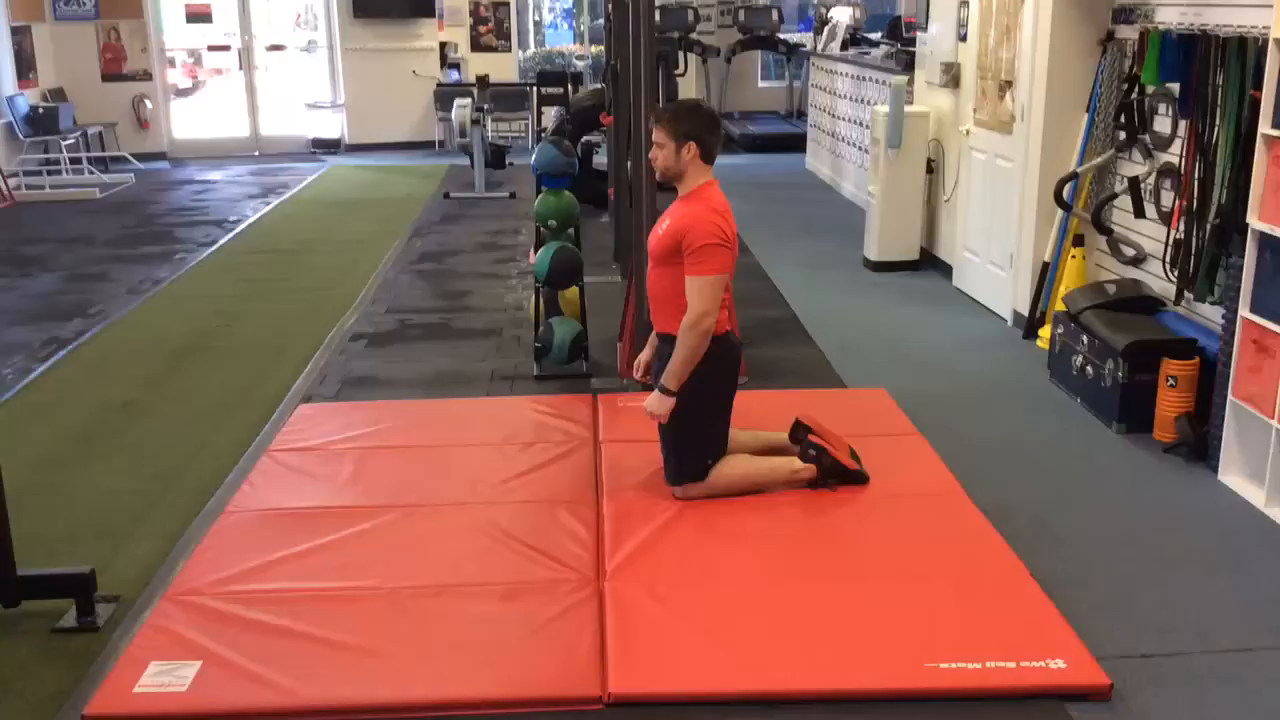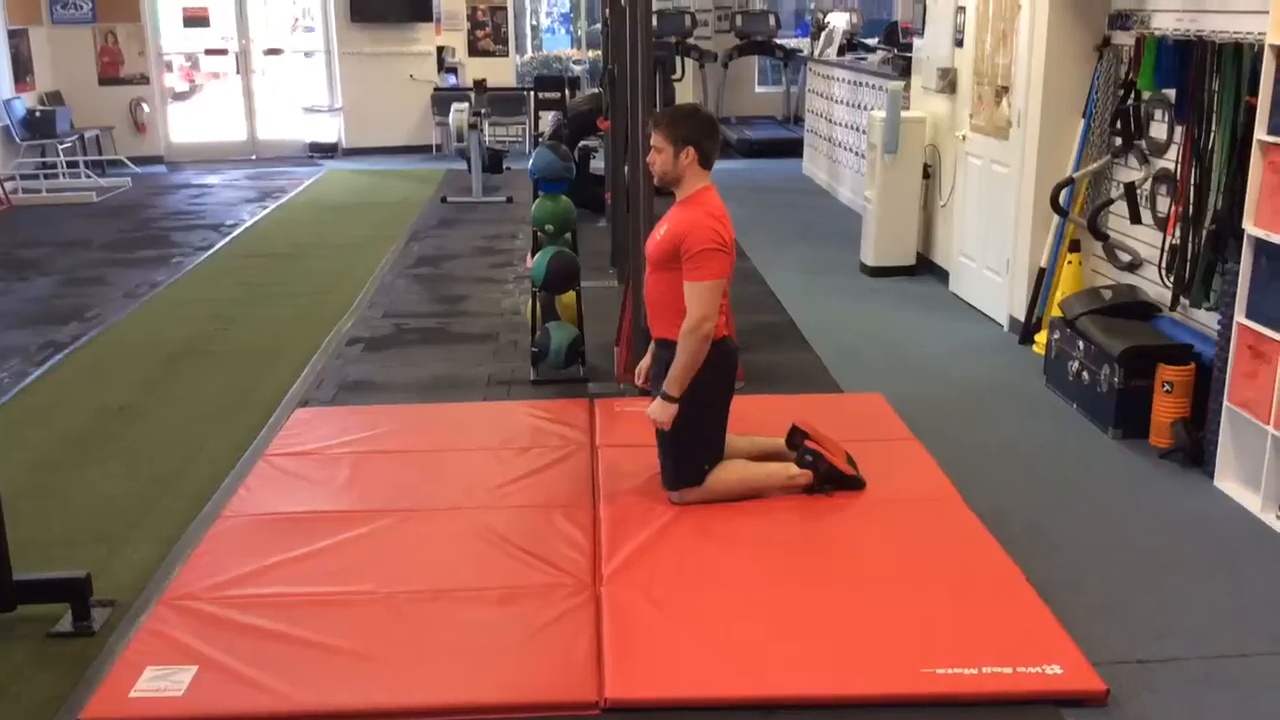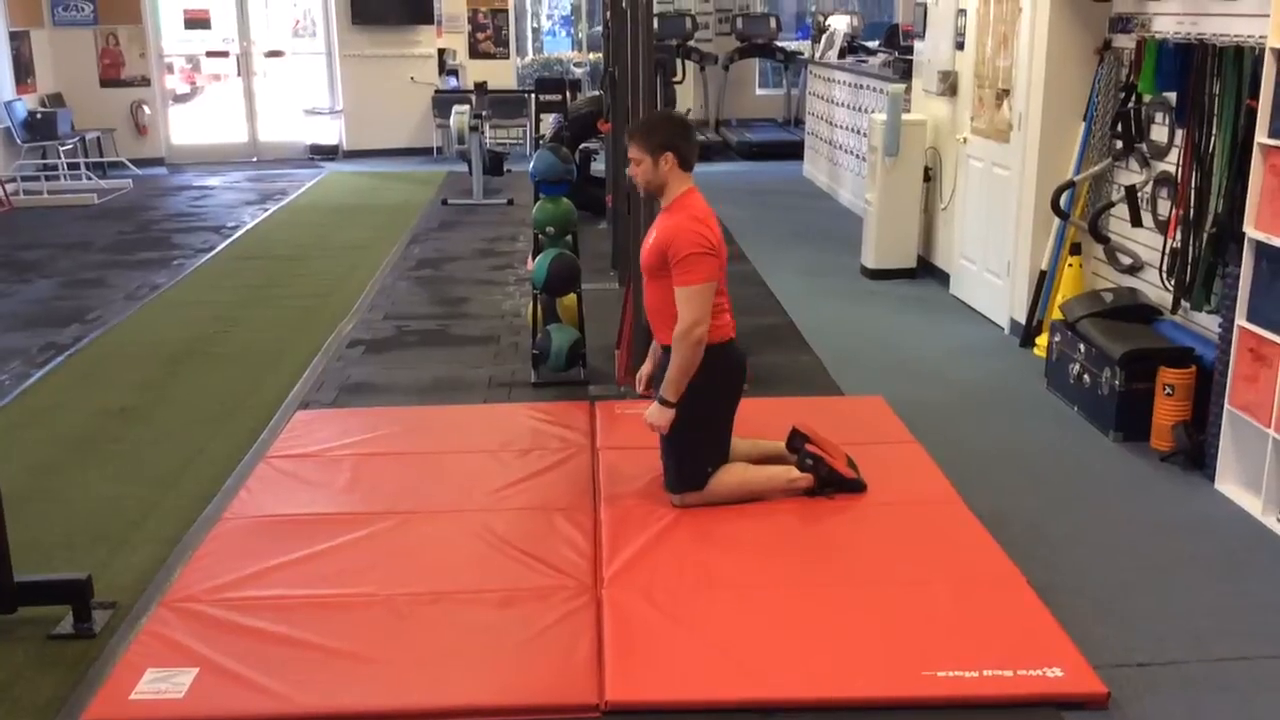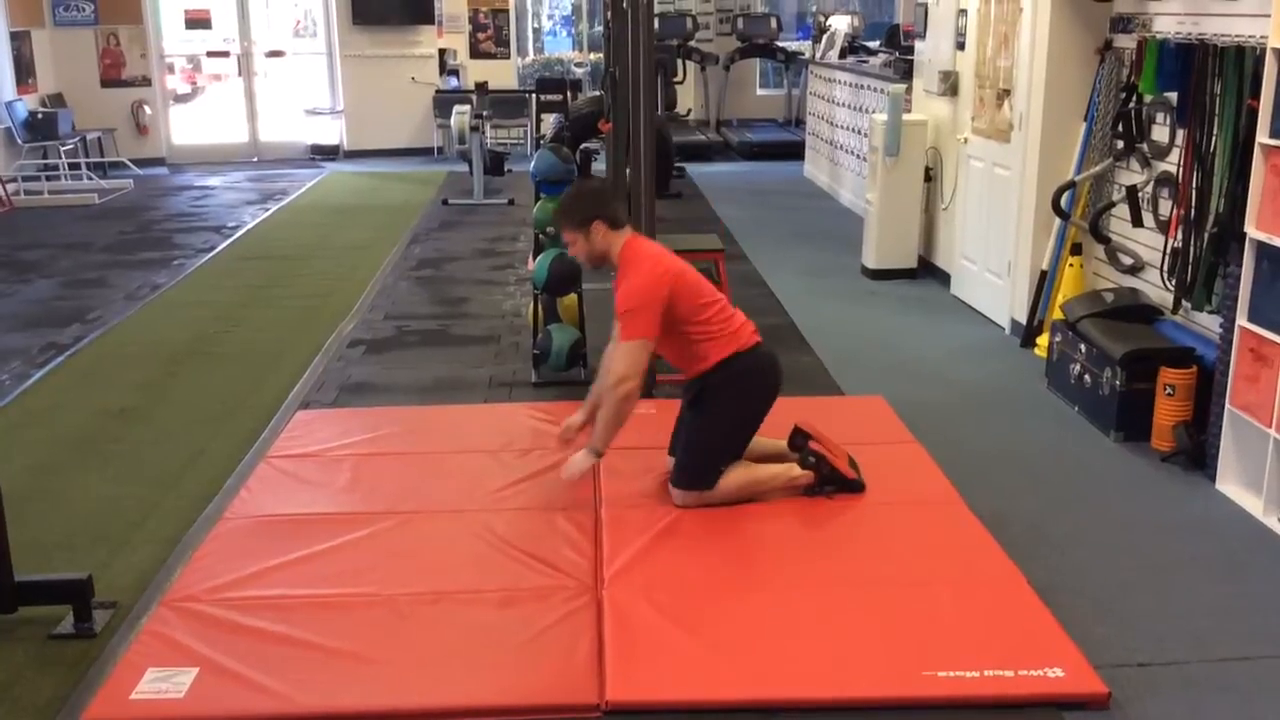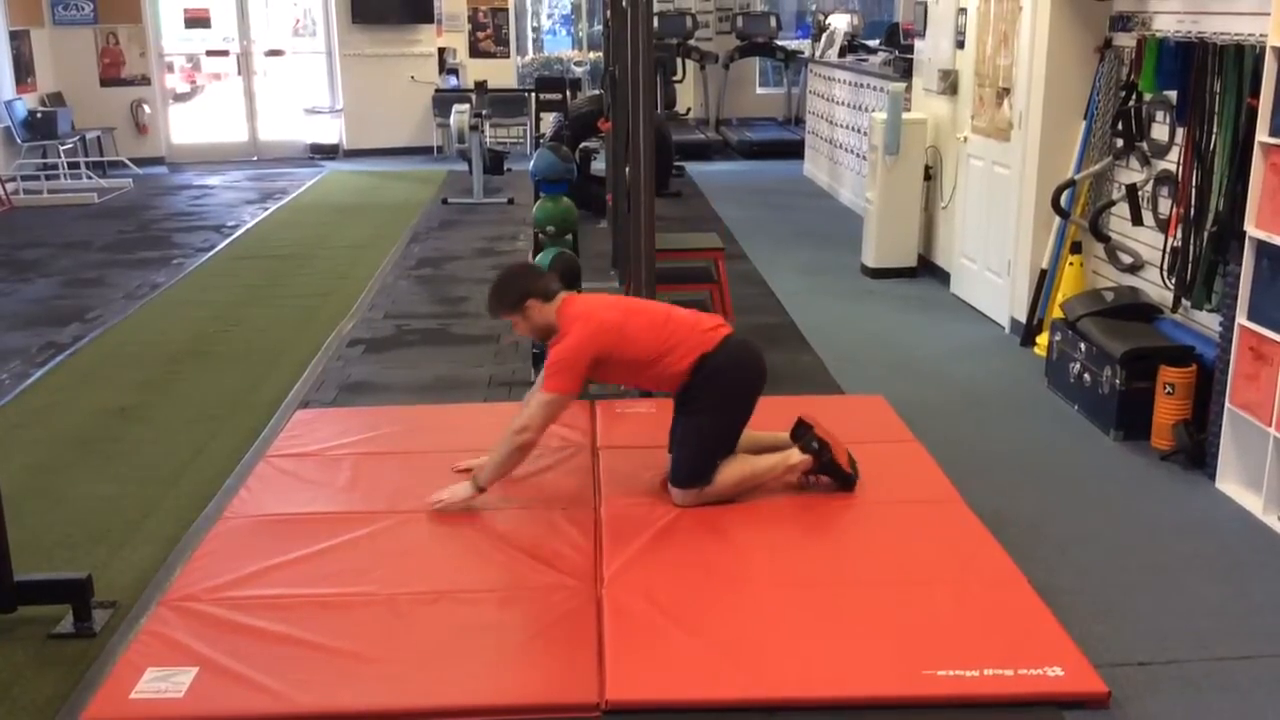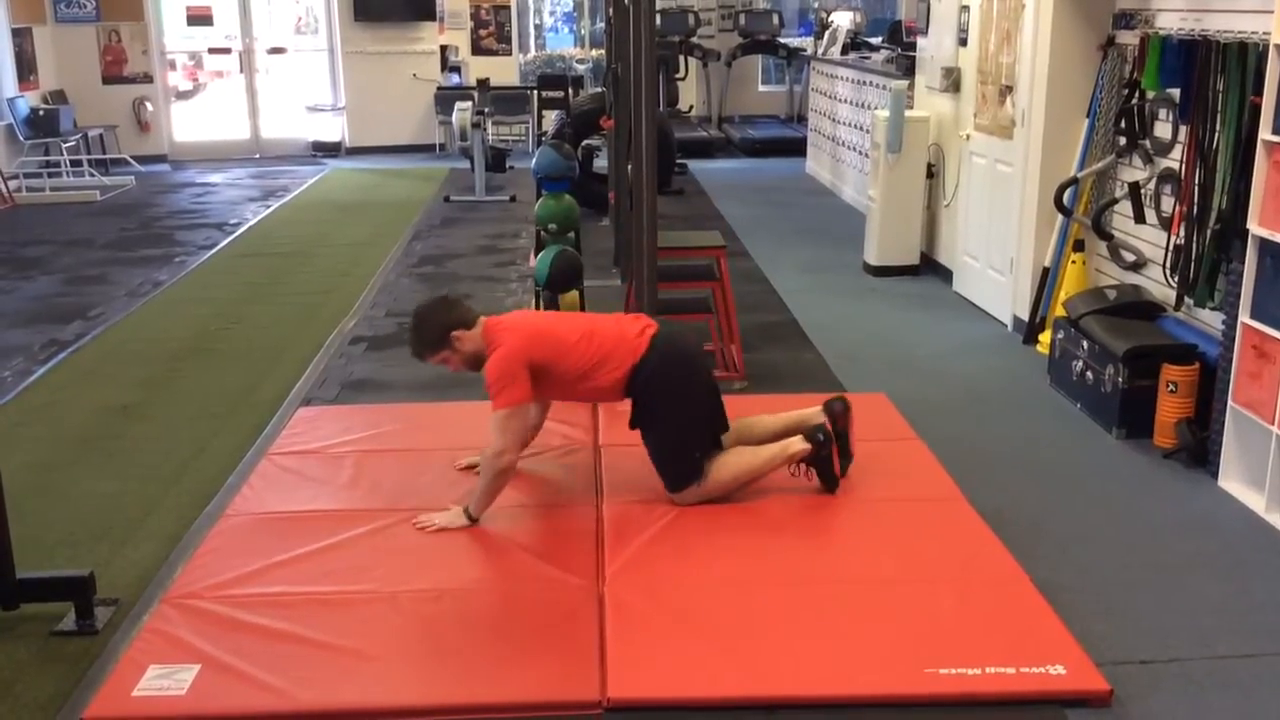
dt=0.4s
person 1, frame 1
left shoulder: (704, 219)
right shoulder: (690, 203)
left elbow: (702, 318)
left wrist: (666, 389)
right wrist: (654, 346)
left hip: (699, 357)
right hip: (681, 348)
left knee: (688, 482)
left ankle: (810, 466)
right ankle: (797, 441)
person 1, frame 2
left shoulder: (701, 224)
right shoulder: (688, 207)
left elbow: (701, 323)
left wrist: (669, 396)
right wrist: (654, 354)
left hip: (696, 363)
right hip: (678, 353)
left knee: (684, 487)
right knee: (699, 448)
left ankle: (806, 471)
right ankle: (793, 446)
person 1, frame 3
left shoulder: (687, 228)
right shoulder: (678, 211)
left elbow: (693, 329)
left wrist: (666, 401)
right wrist: (653, 360)
left hip: (708, 364)
right hip: (697, 358)
left knee: (685, 490)
right knee: (700, 452)
left ankle: (807, 475)
right ankle: (792, 449)
person 1, frame 4
left shoulder: (639, 281)
right shoulder: (637, 258)
left elbow: (626, 383)
right elbow: (617, 349)
left wrist: (593, 451)
right wrist: (587, 412)
left hip: (740, 375)
right hip: (728, 367)
left knee: (687, 490)
right knee: (680, 464)
left ankle: (808, 474)
right ankle: (795, 450)
person 1, frame 5
left shoulder: (575, 340)
right shoulder: (575, 311)
left elbow: (527, 432)
right elbow: (540, 396)
left wrist: (474, 487)
right wrist: (500, 453)
left hip: (726, 370)
right hip: (722, 355)
left knee: (688, 491)
right knee: (699, 454)
left ankle: (802, 459)
right ankle: (797, 441)
person 1, frame 6
left shoulder: (502, 358)
right shoulder: (510, 330)
left elbow: (503, 456)
right elbow: (538, 405)
left wrist: (468, 513)
right wrist: (496, 458)
left hip: (658, 371)
right hip: (661, 350)
left knee: (689, 488)
right knee: (720, 442)
left ankle: (803, 446)
right ankle: (823, 416)
